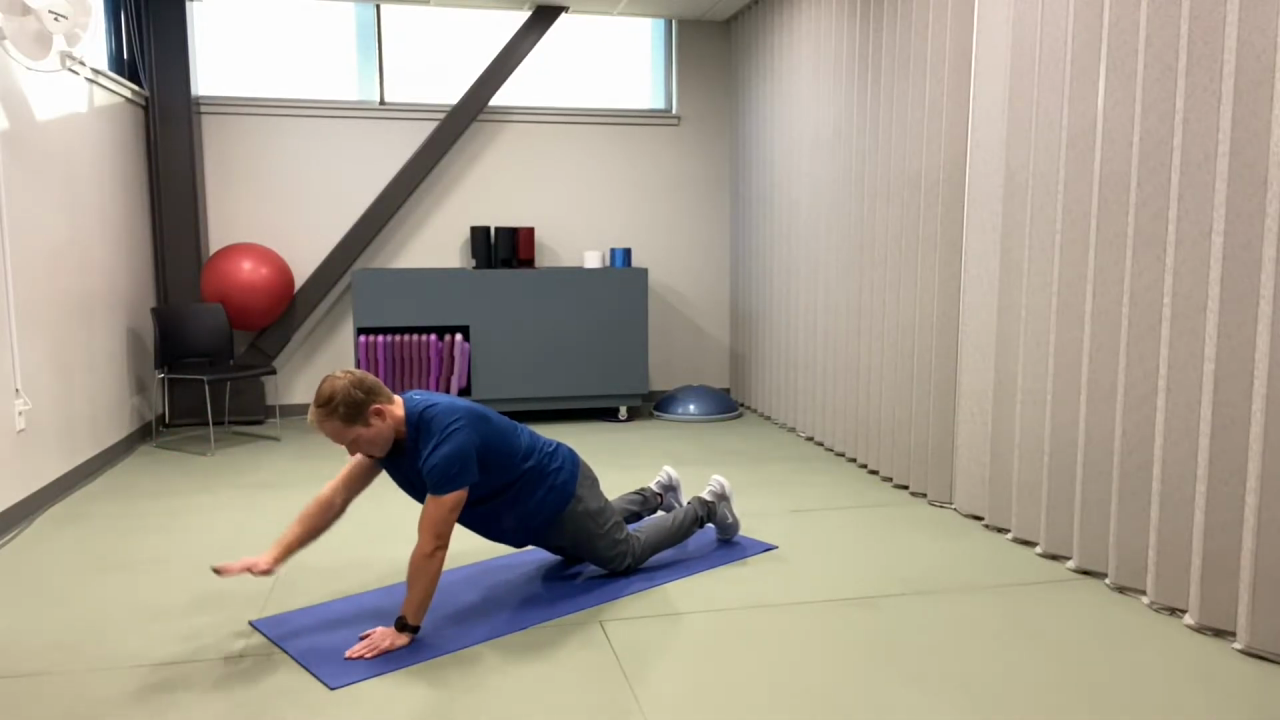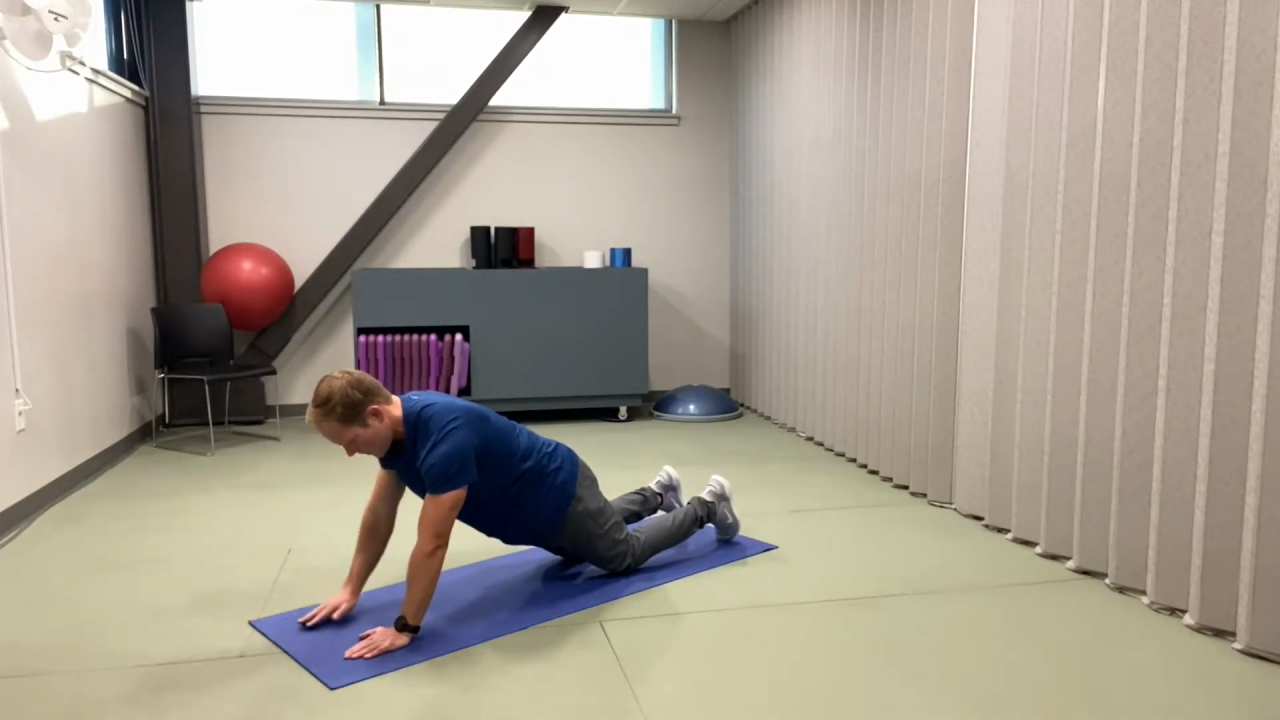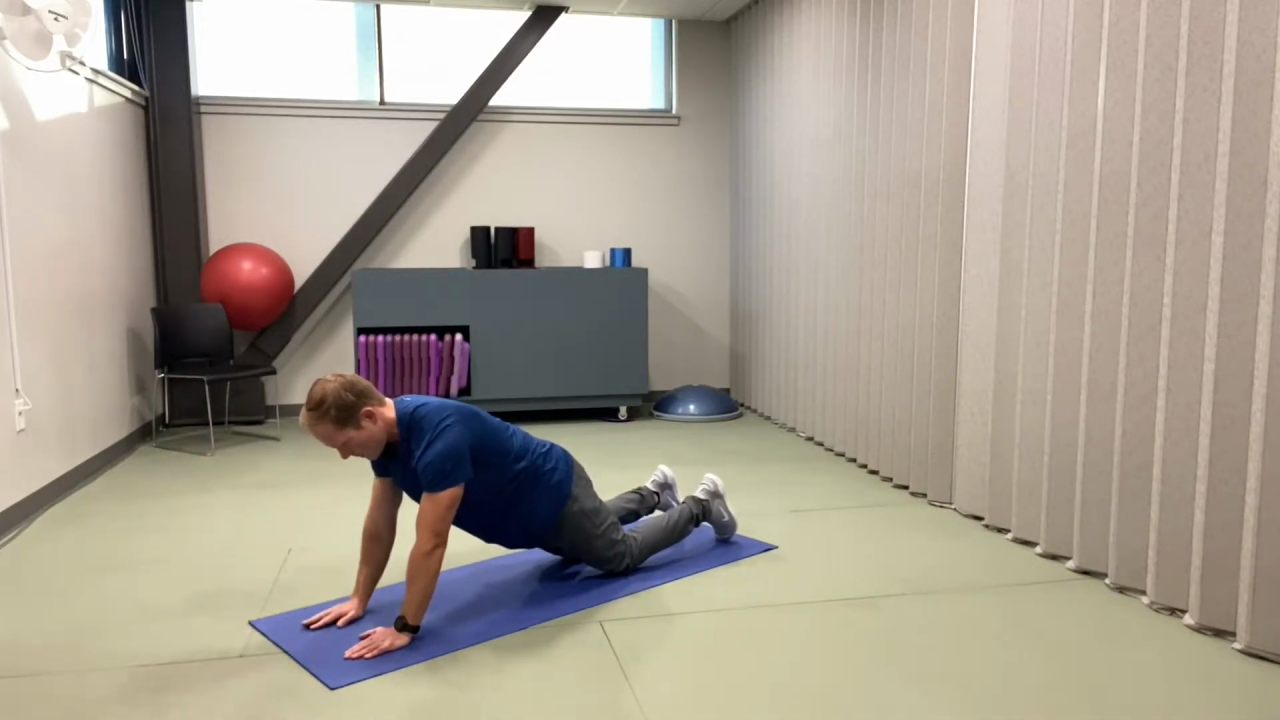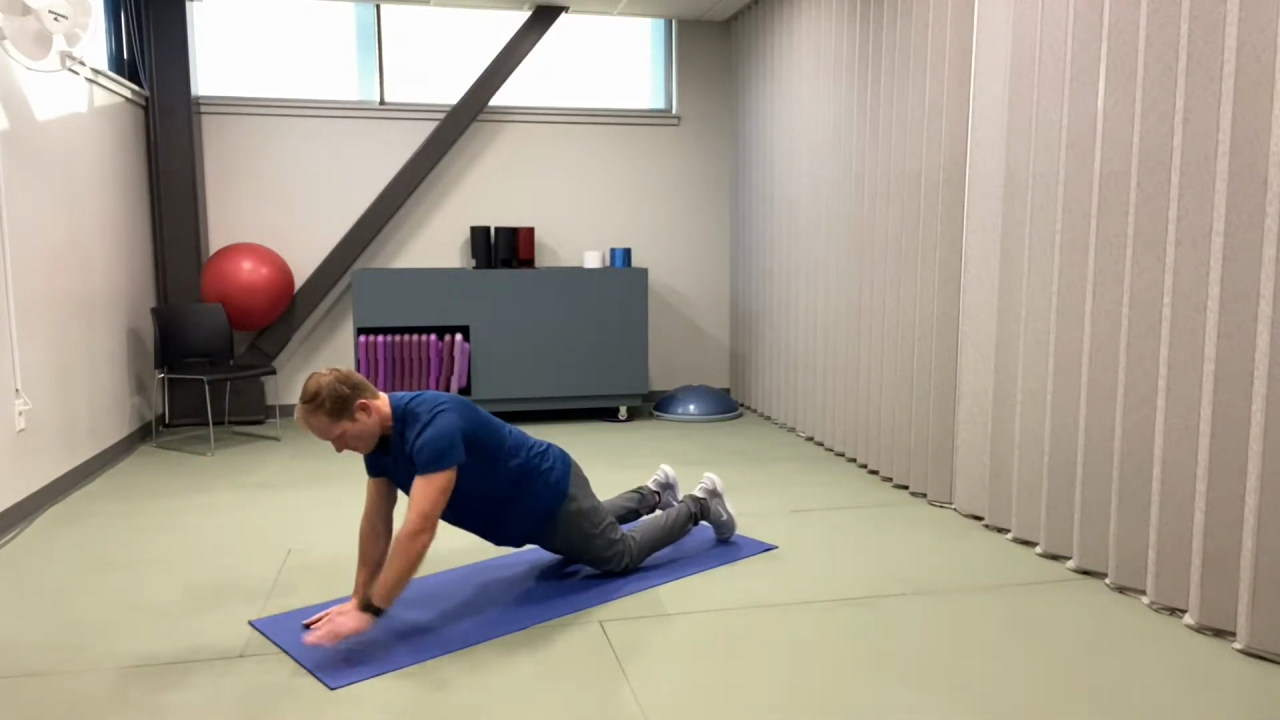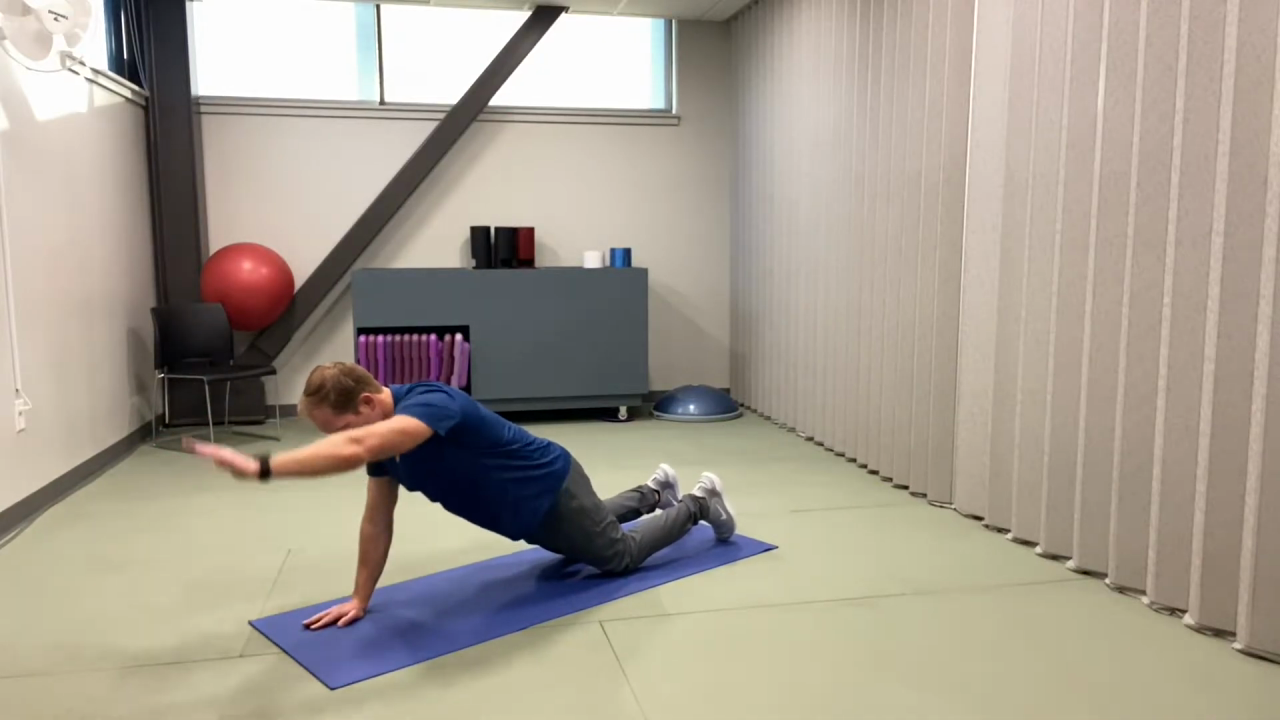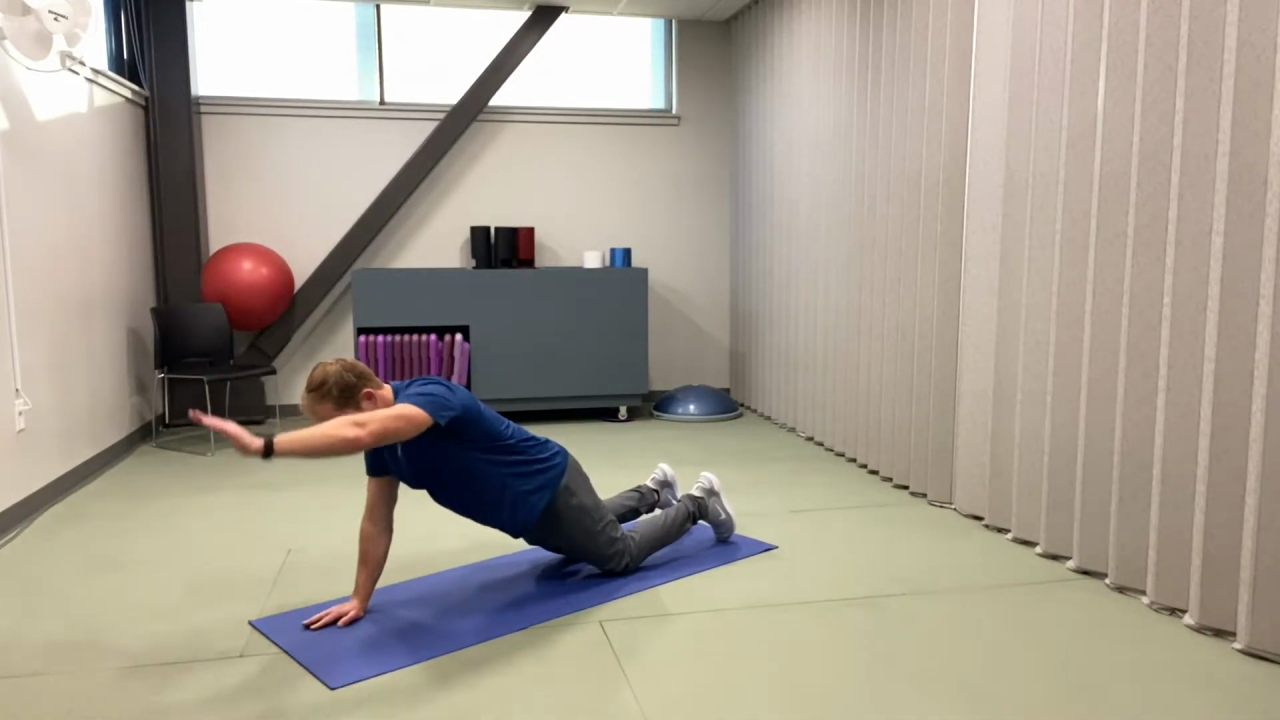
dt=0.3s
person 1, frame 1
left shoulder: (446, 437)
right shoulder: (384, 424)
left elbow: (433, 547)
right elbow: (335, 498)
left wrist: (405, 628)
right wrist: (273, 558)
left hip: (561, 490)
right hip: (530, 504)
left knee: (622, 555)
right knee: (574, 551)
left ankle: (707, 505)
right ankle: (657, 493)
person 1, frame 2
left shoulder: (444, 436)
right shoulder: (394, 428)
left elbow: (431, 545)
right elbow: (378, 518)
left wrist: (404, 628)
right wrist: (350, 590)
left hip: (559, 494)
right hip: (532, 506)
left knee: (624, 556)
right knee: (573, 554)
left ankle: (707, 507)
right ankle: (656, 494)
person 1, frame 3
left shoulder: (438, 435)
right shoulder: (384, 434)
left elbow: (430, 544)
right elbow: (379, 524)
left wrist: (405, 627)
right wrist: (360, 598)
left hip: (553, 492)
right hip: (524, 507)
left knee: (620, 556)
right knee: (574, 550)
left ankle: (701, 505)
right ankle: (653, 493)
person 1, frame 4
left shoulder: (433, 425)
right shoulder: (377, 431)
left elbow: (417, 529)
right elbow: (375, 524)
left wrist: (370, 611)
right wrist: (358, 597)
left hip: (550, 493)
right hip: (523, 507)
left knee: (620, 556)
right knee: (578, 546)
left ankle: (700, 504)
right ankle: (654, 493)
person 1, frame 5
left shoulder: (428, 404)
right shoulder: (385, 436)
left elbow: (355, 448)
right elbow: (377, 523)
left wrist: (262, 467)
right wrist: (360, 599)
left hip: (552, 489)
right hip: (528, 509)
left knee: (618, 555)
right knee: (576, 548)
left ankle: (697, 503)
right ankle: (653, 492)
person 1, frame 6
left shoulder: (430, 398)
right shoulder: (384, 436)
left elbow: (356, 432)
right elbow: (377, 522)
left wrist: (263, 445)
right wrist: (360, 598)
left hip: (550, 487)
right hip: (526, 507)
left knee: (617, 555)
right knee: (573, 550)
left ankle: (695, 504)
right ankle: (650, 493)
